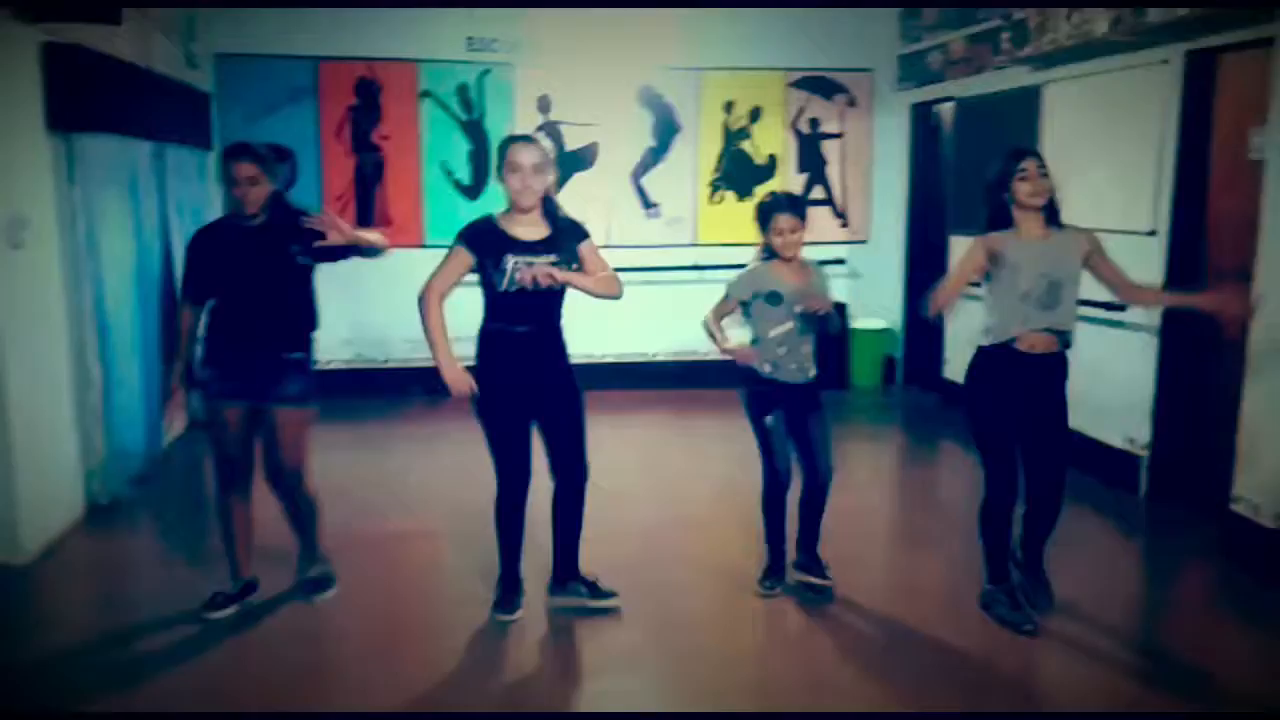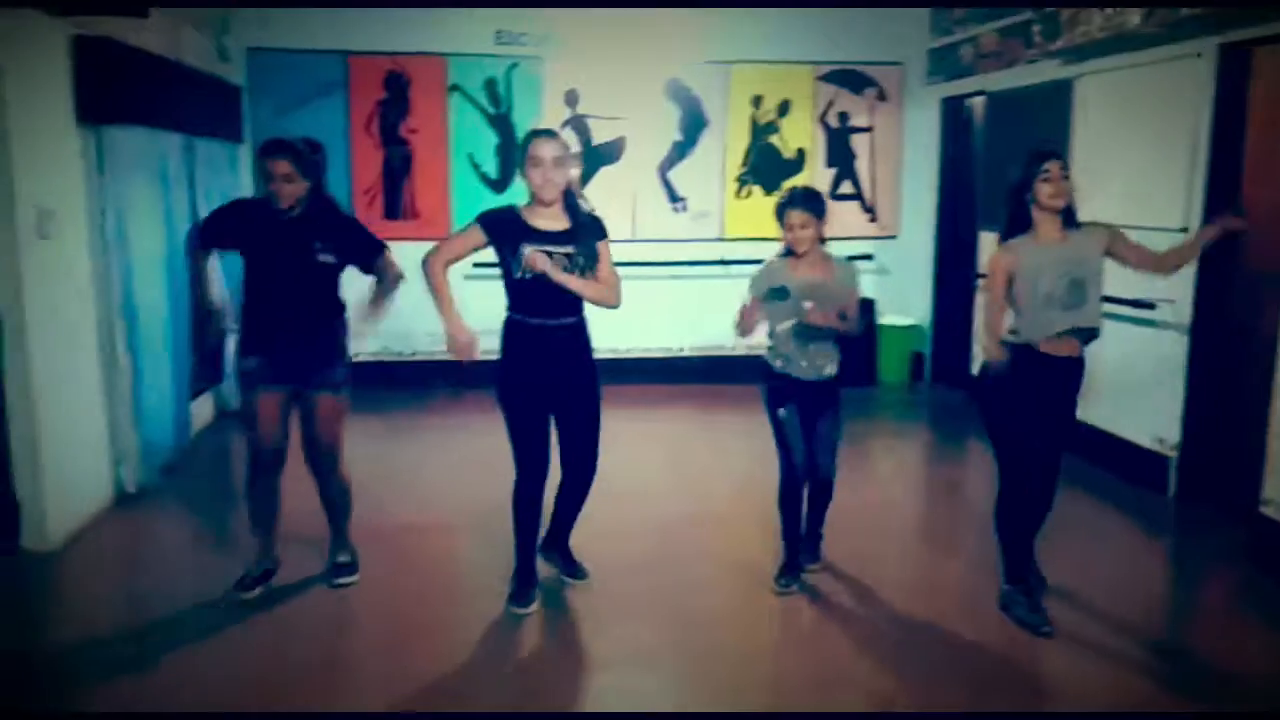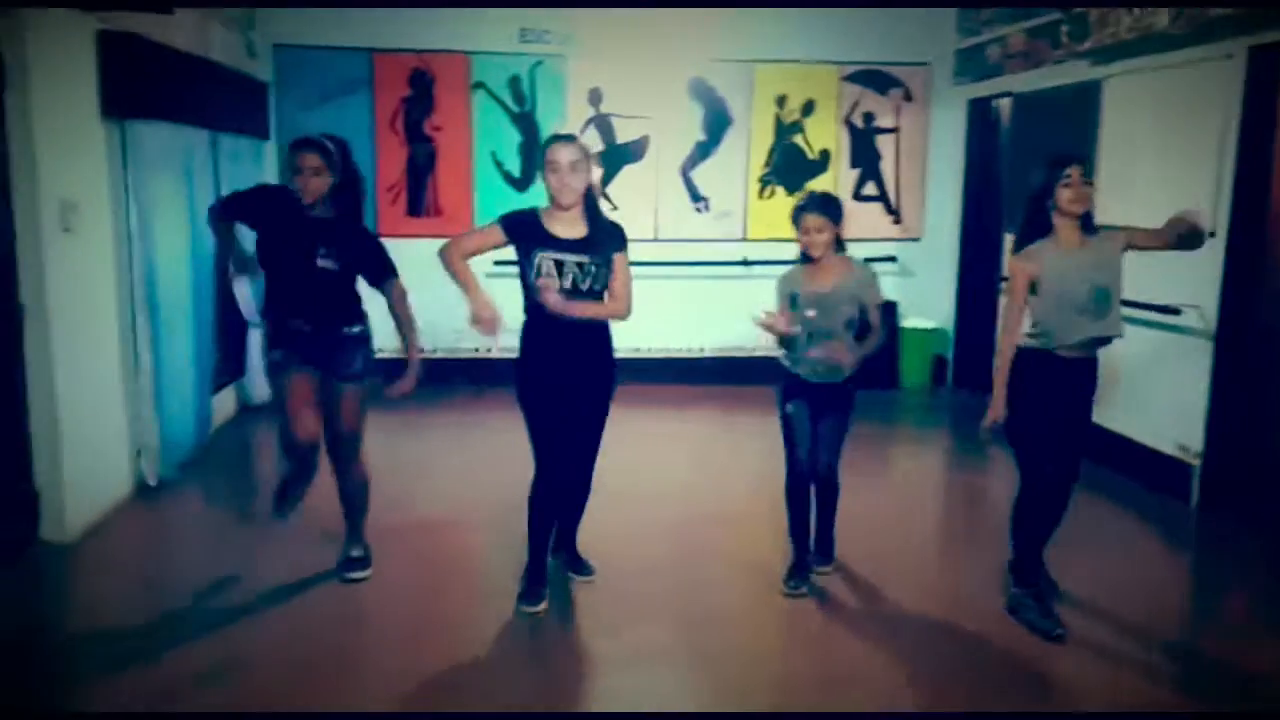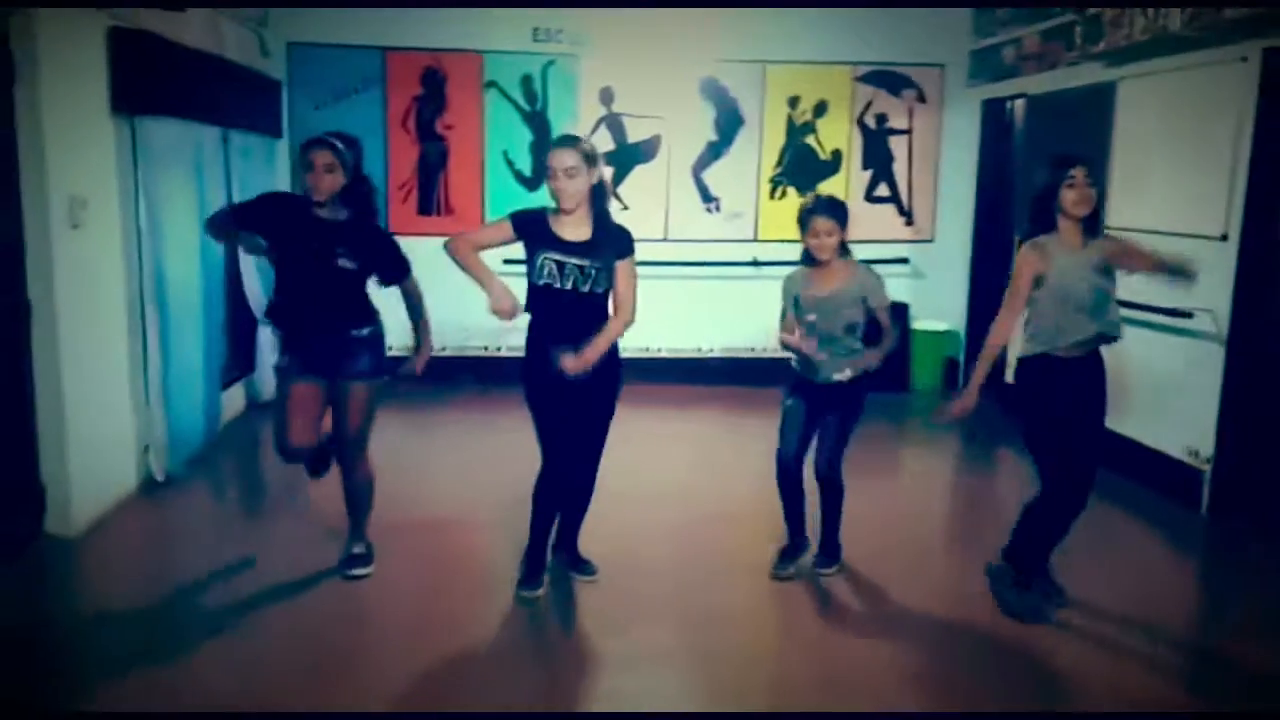
dt=0.1s
person 1, frame 1
left shoulder: (1078, 243)
right shoulder: (990, 247)
left elbow: (1129, 291)
right elbow: (938, 304)
left wrist: (1206, 300)
right wrist: (960, 276)
left hip: (1048, 374)
right hip: (997, 372)
left knee: (1048, 484)
right knee: (1002, 482)
left ankle: (1031, 561)
right ankle: (997, 584)
person 1, frame 2
left shoulder: (1097, 238)
right shoulder: (1010, 253)
left elbow: (1162, 264)
right elbow: (991, 319)
left wrist: (1214, 231)
right wrist: (993, 346)
left hip: (1064, 371)
right hip: (1014, 370)
left knee: (1045, 479)
right knee: (1018, 480)
left ankle: (1023, 554)
right ankle: (1016, 586)
person 1, frame 3
left shoulder: (1111, 242)
right shoulder: (1031, 257)
left elbow: (1182, 241)
right elbow: (1009, 330)
left wrist: (1184, 228)
right wrist: (1000, 397)
left hip: (1079, 375)
right hip: (1035, 374)
left knee: (1060, 481)
right knee: (1038, 483)
left ankle: (1030, 565)
right ankle: (1022, 589)
person 1, frame 4
left shoulder: (1108, 247)
right shoulder: (1036, 252)
left elbow: (1184, 274)
right elbow: (1004, 323)
left wrist: (1147, 262)
right wrist: (972, 388)
left hip: (1088, 375)
right hip: (1044, 376)
left knee: (1079, 486)
right knee: (1062, 485)
left ankle: (1034, 567)
right ankle: (1011, 570)
person 2, frame 1
left shoulder: (570, 232)
right shoulder: (482, 234)
left elbow: (612, 287)
right elbow: (431, 295)
left wrist: (555, 273)
right wrist: (446, 360)
left hip: (553, 365)
right hip: (499, 367)
left knee: (573, 472)
right knee: (514, 478)
left ankle: (567, 577)
right ankle: (509, 580)
person 2, frame 2
left shoulder: (589, 226)
right shoulder: (502, 221)
left elbow: (612, 295)
right elbow: (434, 260)
left wrist: (558, 273)
right wrist: (452, 320)
left hip: (575, 356)
right hip: (522, 357)
left knee: (582, 465)
right knee: (532, 469)
left ankle: (556, 545)
right ankle: (524, 571)
person 2, frame 3
left shoulder: (609, 235)
right shoulder: (523, 225)
left elbow: (620, 306)
right elbow: (451, 251)
left wrist: (567, 304)
right wrist: (477, 299)
left hip: (592, 362)
right hip: (539, 360)
left knee: (582, 464)
right knee: (551, 467)
left ankle: (565, 545)
right ankle: (535, 571)
person 2, frame 4
left shoulder: (615, 237)
right shoulder: (531, 224)
left elbow: (624, 312)
right elbow: (458, 243)
left wrist: (586, 358)
right wrist: (494, 287)
left hip: (597, 363)
right hip: (544, 358)
left knee: (586, 463)
right knee: (557, 461)
left ankle: (568, 545)
right ankle: (535, 555)
person 3, frame 1
left shoulder: (299, 229)
right shoulder: (209, 241)
left elbow: (377, 246)
right elbow: (190, 309)
left wrist: (346, 235)
right wrist: (177, 375)
left hip: (286, 366)
right hip: (227, 369)
left knee: (286, 474)
right knee: (231, 478)
left ankle: (314, 560)
right ankle: (240, 579)
person 3, frame 2
left shoulder: (333, 224)
right shoulder: (242, 216)
left elbow: (390, 270)
right elbow: (198, 242)
left wrist: (376, 301)
left hip: (322, 353)
right hip: (264, 353)
left knee: (325, 459)
right knee: (265, 459)
left ankle: (342, 548)
right ankle: (266, 557)
person 3, frame 3
left shoulder: (352, 234)
right shoulder: (272, 204)
left elbow: (395, 294)
right elbow: (221, 211)
left wrist: (412, 360)
right wrist: (234, 252)
left hip: (345, 345)
right hip: (291, 343)
left knee: (346, 450)
right knee: (302, 437)
left ankle: (356, 543)
right ankle: (297, 474)
person 3, frame 4
left shoulder: (366, 233)
right shoulder: (279, 211)
left elbow: (407, 286)
right elbow: (217, 223)
left wrist: (423, 342)
right wrist: (245, 241)
left hip: (357, 347)
right hip: (302, 350)
left knee: (352, 450)
right knee: (294, 445)
left ankle: (359, 540)
right ankle: (319, 451)
person 4, frame 1
left shoulder: (813, 275)
right shoulder: (752, 277)
left elbow: (829, 326)
right elbow: (712, 320)
left wrist: (826, 312)
right wrist: (729, 347)
left hip: (805, 386)
right hip: (765, 386)
left knee: (821, 470)
right knee: (779, 473)
left ankle: (807, 554)
right ankle: (774, 560)
person 4, frame 2
left shoulder: (843, 270)
right shoulder: (771, 272)
left elbow: (854, 324)
right elbow: (744, 322)
left wrist: (833, 322)
right wrist: (748, 320)
left hip: (825, 383)
right hip: (784, 382)
left knee: (823, 469)
right knee: (795, 468)
left ankle: (813, 540)
right ankle: (792, 556)
person 4, frame 3
left shoulder: (859, 276)
right shoulder: (789, 279)
left elbow: (877, 330)
right elbow: (779, 329)
left wrist: (855, 351)
right wrist: (776, 327)
left hip: (836, 385)
right hip: (797, 383)
left knee: (824, 467)
right knee: (799, 467)
left ankle: (824, 545)
right ankle: (800, 557)
person 4, frame 4
left shoulder: (864, 279)
right shoulder: (795, 282)
left elbow: (889, 329)
right elbow: (786, 334)
left wrist: (877, 353)
right wrist: (793, 342)
left hip: (845, 387)
right hip: (804, 383)
left knee: (827, 467)
right knee: (787, 459)
left ankle: (830, 546)
right ankle: (795, 539)
